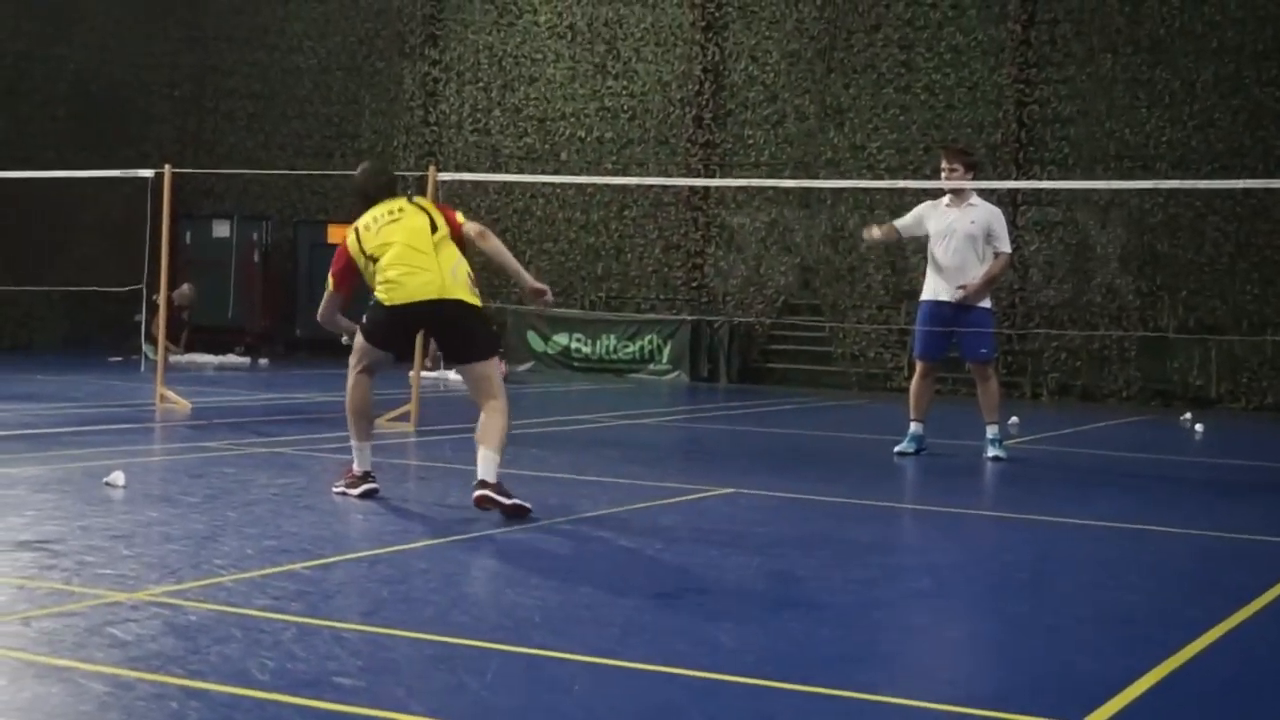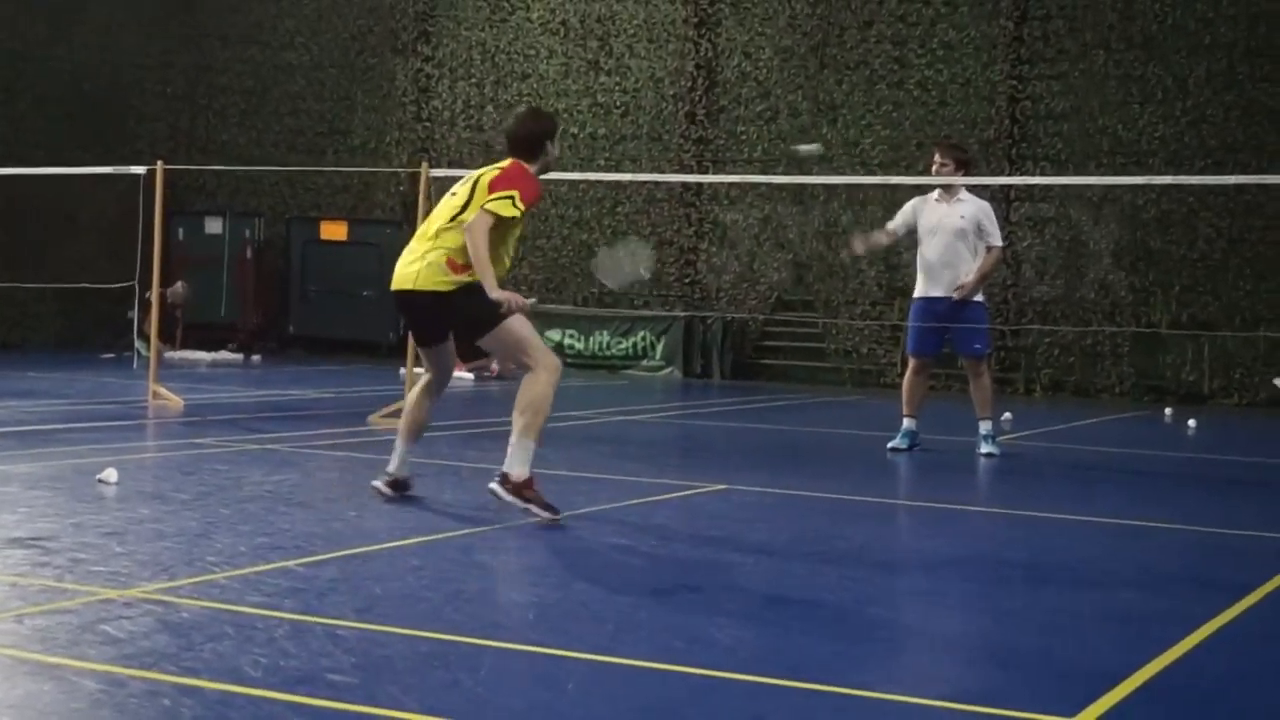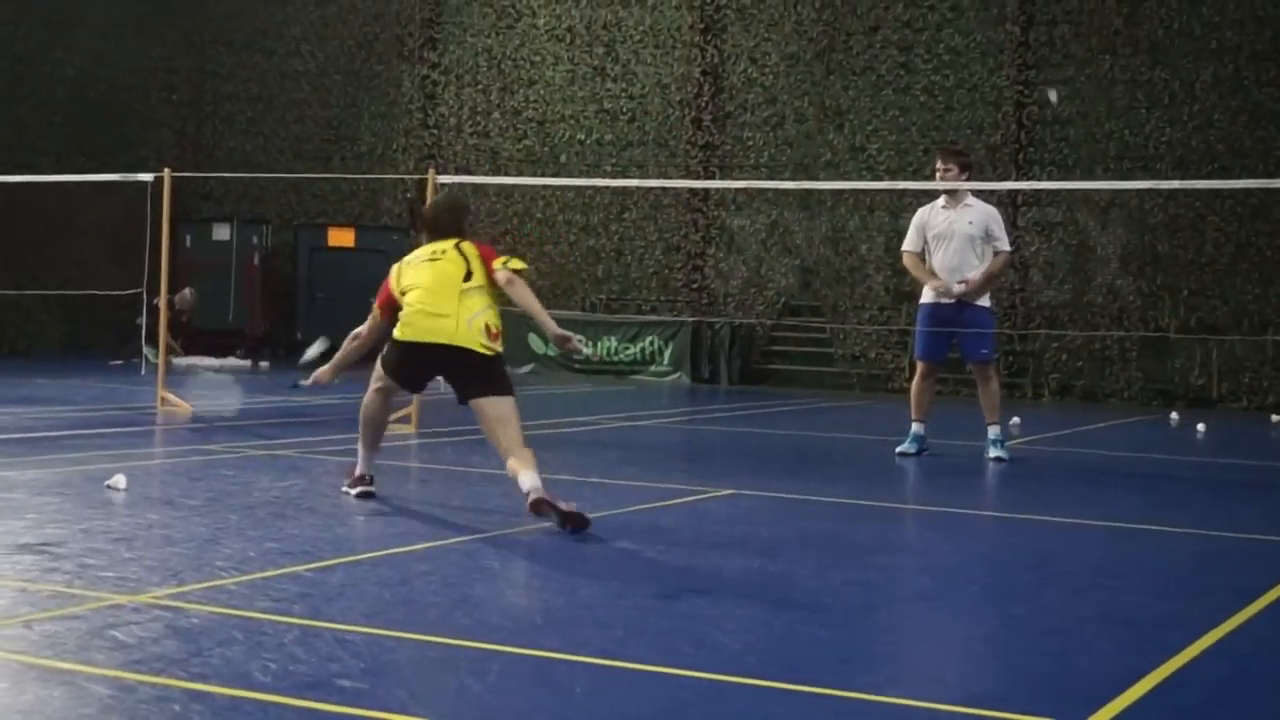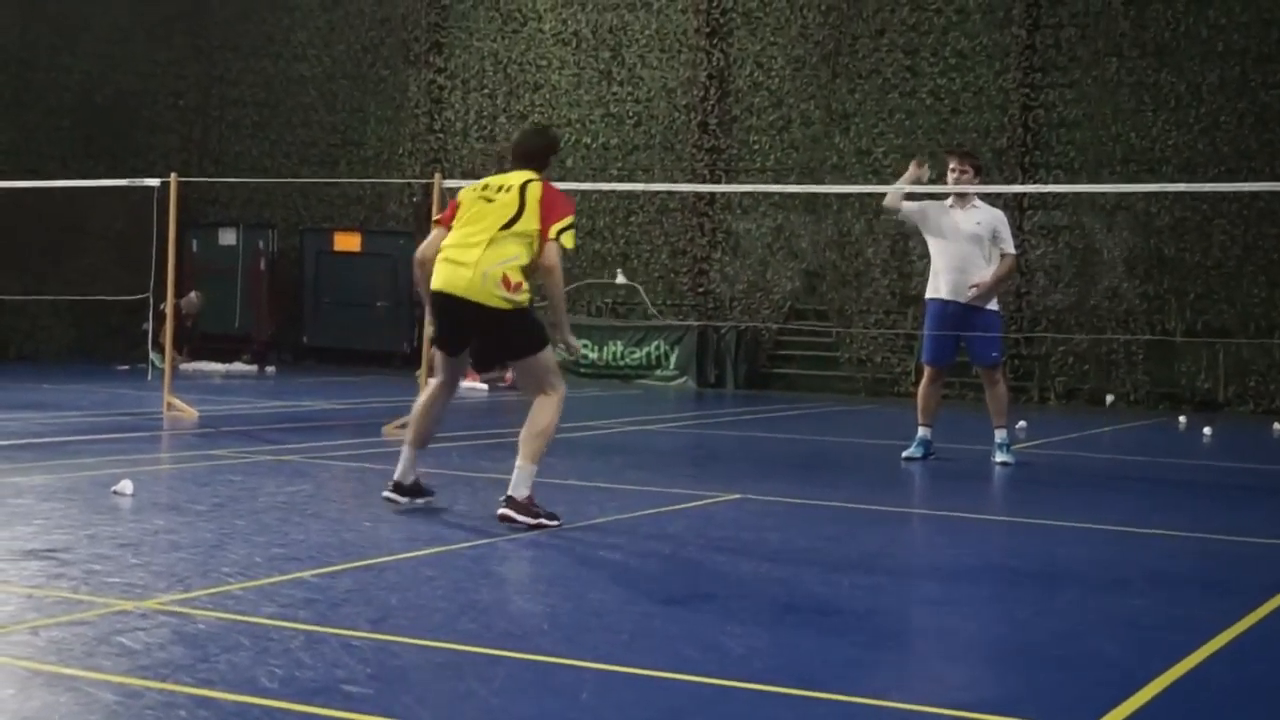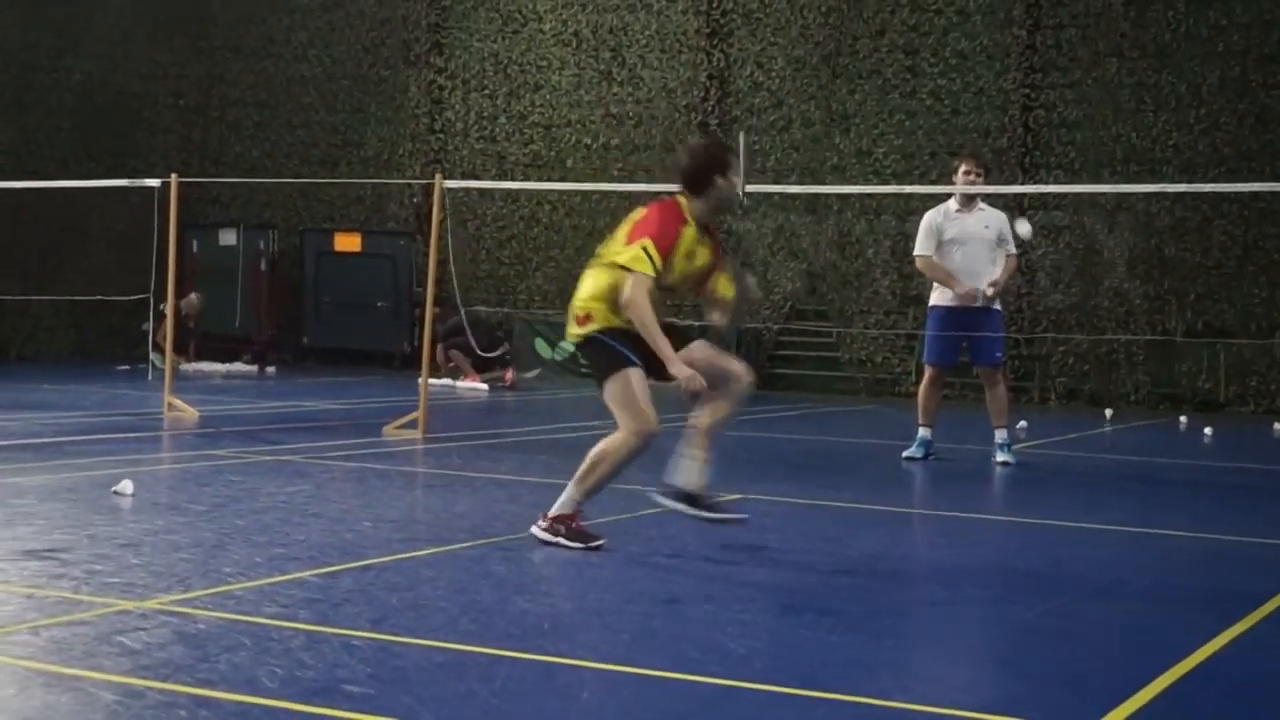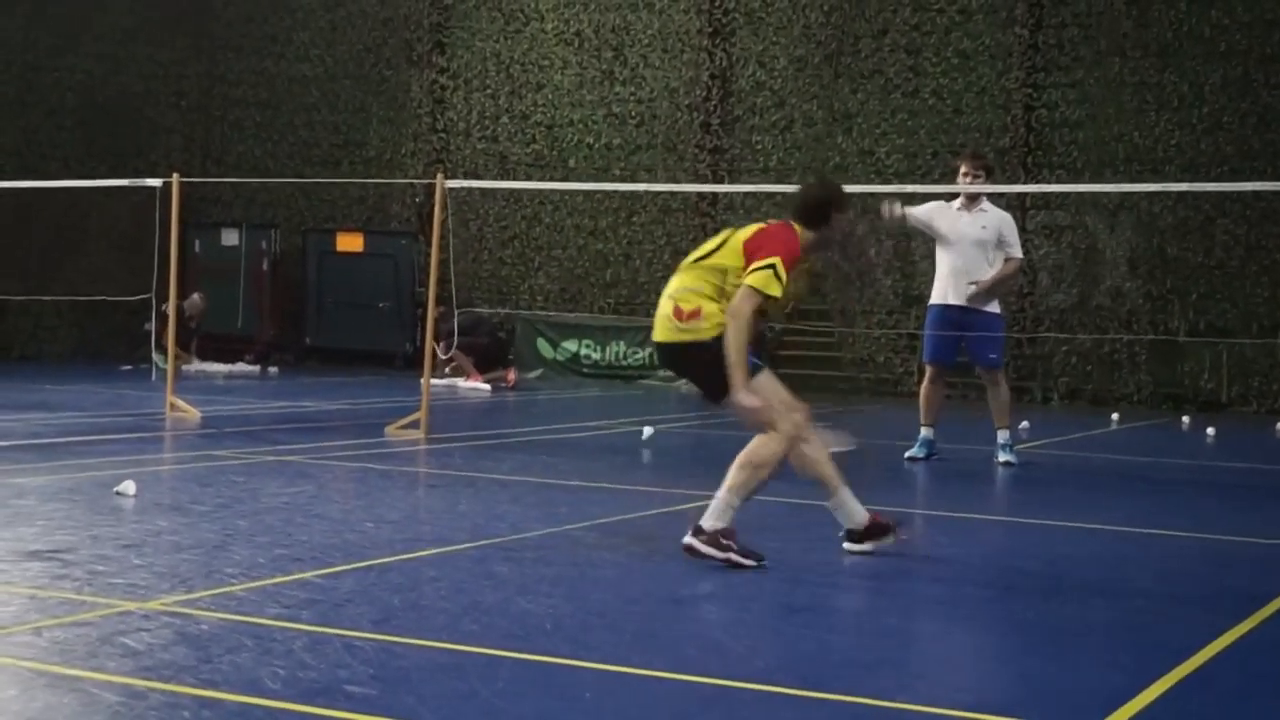
dt=0.5s
person 1, frame 1
left shoulder: (354, 237)
right shoulder: (427, 207)
left elbow: (325, 316)
right elbow: (478, 235)
left wrist: (352, 329)
right wrist: (526, 279)
left hip: (398, 296)
right hip: (455, 298)
left knee: (360, 368)
right knee: (492, 400)
left ankle: (360, 473)
right ankle: (488, 482)
person 1, frame 2
left shoulder: (486, 175)
right shoulder: (521, 179)
right elbow: (476, 226)
right wrist: (492, 289)
left hip: (409, 280)
right hip: (443, 283)
left knee: (436, 376)
right knee: (545, 365)
left ankle: (396, 473)
right ankle: (516, 477)
person 1, frame 3
left shoulder: (403, 268)
right shoulder: (479, 253)
left elbow: (368, 334)
right elbow: (511, 281)
left wrist: (331, 369)
right wrist: (550, 327)
left hip: (415, 336)
right hip: (474, 343)
left knee: (380, 387)
right knee: (512, 448)
left ankle: (363, 475)
right ankle: (537, 494)
person 1, frame 4
left shoulder: (473, 190)
right shoulder: (554, 198)
left elbow: (425, 256)
right elbow: (550, 263)
left wrist: (432, 308)
right wrist: (564, 331)
left hip: (450, 289)
right hip: (498, 296)
left knee: (446, 382)
right knee: (551, 391)
left ankle: (402, 480)
right ankle: (519, 499)
person 1, frame 5
left shoulder: (707, 237)
right shoulder: (661, 220)
left elbow: (721, 297)
right elbow: (633, 296)
left wrist: (720, 306)
right wrist: (673, 361)
left hip: (637, 328)
right hip: (602, 324)
left knee: (736, 376)
right knee: (641, 427)
left ankle: (684, 485)
right ankle: (557, 517)
person 1, frame 6
left shoulder: (771, 235)
right shoulder: (781, 242)
right elbow: (740, 308)
right wrist: (739, 387)
left hip: (705, 334)
right hip: (693, 329)
left knee: (794, 420)
right knee: (784, 429)
left ankle: (857, 522)
right ankle: (711, 530)
person 2, frame 1
left shoulder: (990, 213)
right shoulder: (929, 210)
left elbow: (1004, 257)
right elbow: (897, 229)
left wrist: (979, 285)
right wrist: (879, 232)
left hip: (974, 306)
right hip: (934, 302)
left knee: (983, 370)
right knee: (924, 368)
left ankle: (993, 437)
right ankle: (915, 434)
person 2, frame 2
left shoulder: (979, 208)
right shoulder: (919, 205)
left elbow: (995, 250)
right elbow: (889, 233)
left wrist: (975, 281)
right wrist: (867, 241)
left hip: (967, 302)
right hip: (926, 299)
left knee: (976, 366)
right knee: (917, 364)
left ankle: (986, 433)
right ankle: (909, 430)
person 2, frame 3
left shoulder: (986, 213)
right shoulder: (926, 214)
left elbow: (1003, 255)
right elbow: (910, 253)
left wrist: (980, 280)
right wrist: (930, 281)
left hip: (975, 305)
right hip: (934, 303)
left knee: (984, 370)
right knee: (925, 369)
left ankle: (994, 438)
right ankle: (917, 434)
person 2, frame 4
left shoulder: (994, 216)
right shoulder: (931, 210)
left elbow: (1009, 258)
right elbow: (890, 204)
left wrist: (990, 283)
right wrist: (911, 177)
left hip: (982, 307)
right hip: (941, 305)
left knee: (992, 374)
right knee: (932, 372)
left ankle: (1001, 442)
right ankle: (923, 439)
person 2, frame 5
left shoulder: (997, 218)
right shoulder: (935, 216)
left elbow: (1011, 255)
right elbow: (922, 261)
left wrist: (1001, 280)
right wrist: (956, 287)
left hip: (987, 308)
right hip: (945, 307)
left knee: (993, 374)
right knee: (933, 373)
left ankle: (1001, 442)
right ankle: (924, 438)
person 2, frame 6
left shoulder: (1001, 219)
right shoulder: (938, 211)
left elbow: (1015, 262)
right elbow: (905, 215)
left wrist: (991, 282)
right wrist: (896, 212)
left hip: (984, 309)
right hip: (943, 306)
left knee: (993, 374)
right knee: (934, 372)
left ankle: (1004, 442)
right ankle: (926, 439)
